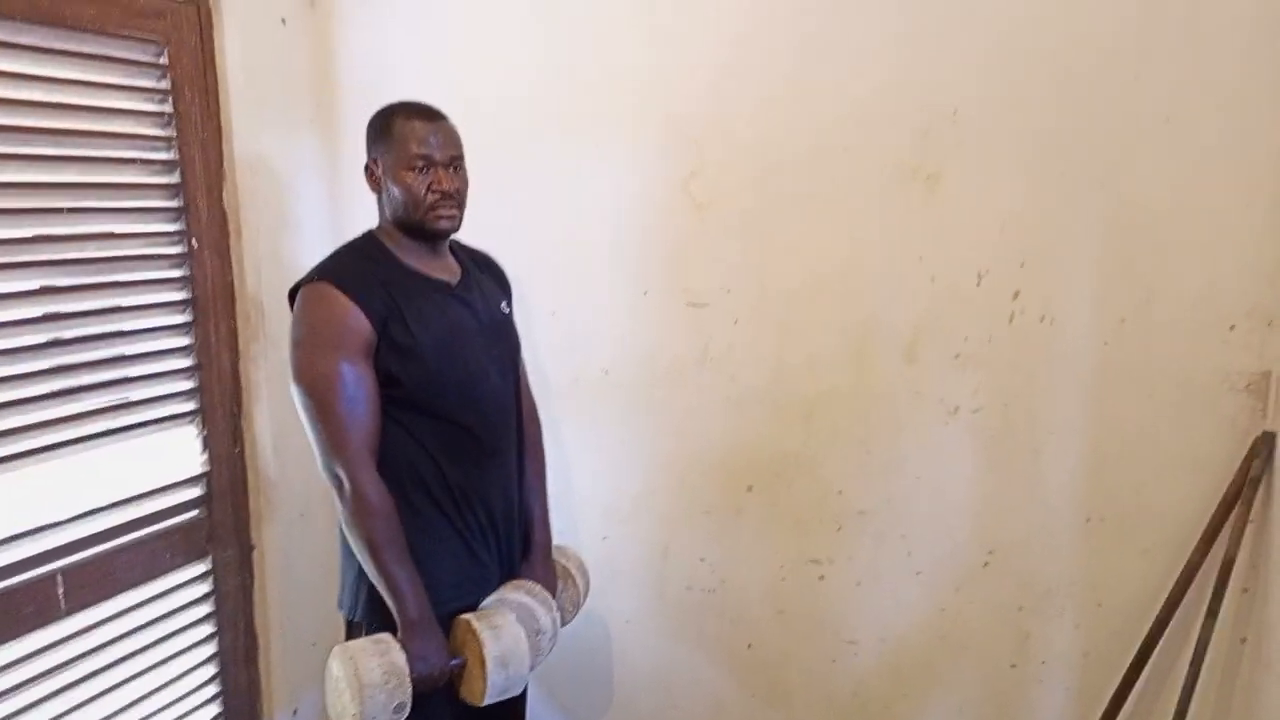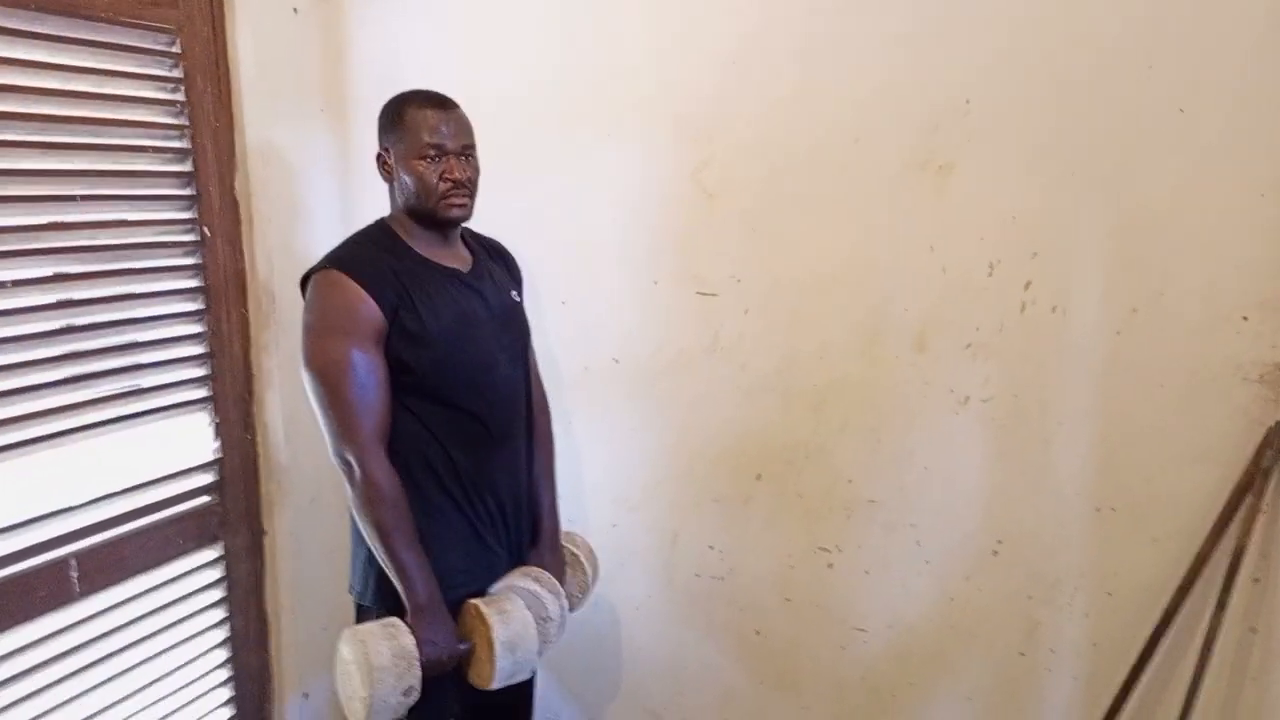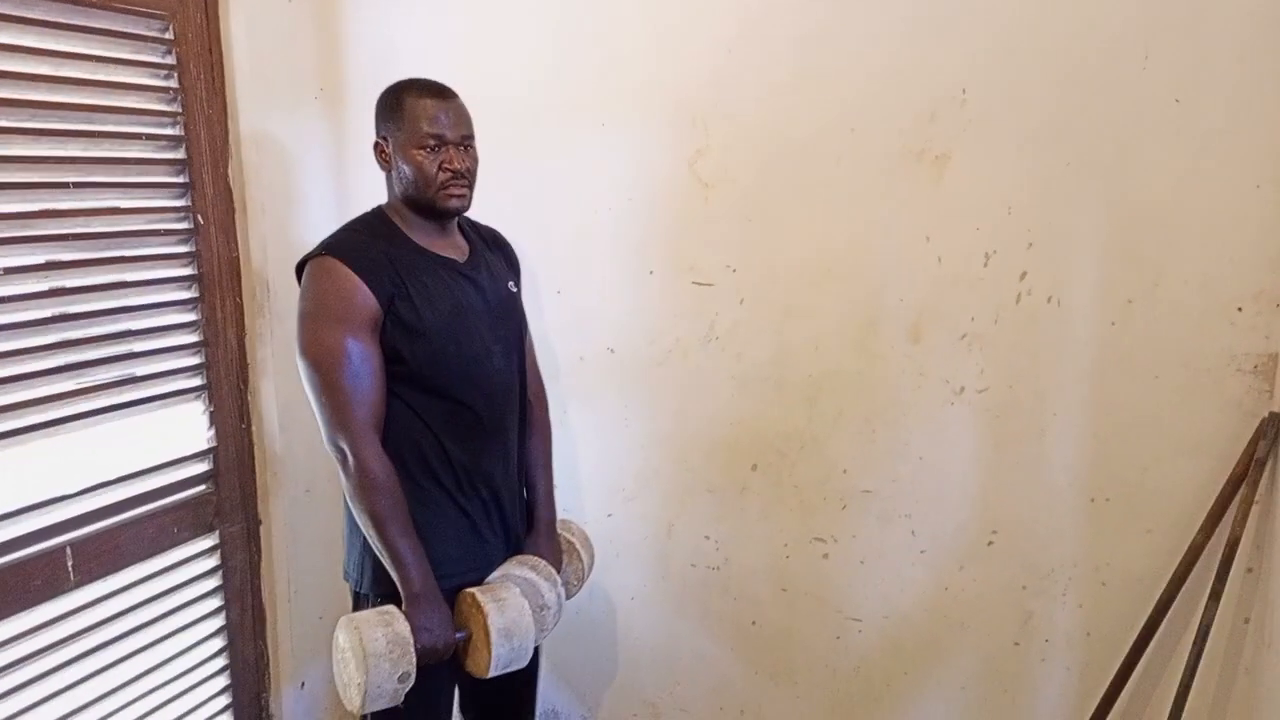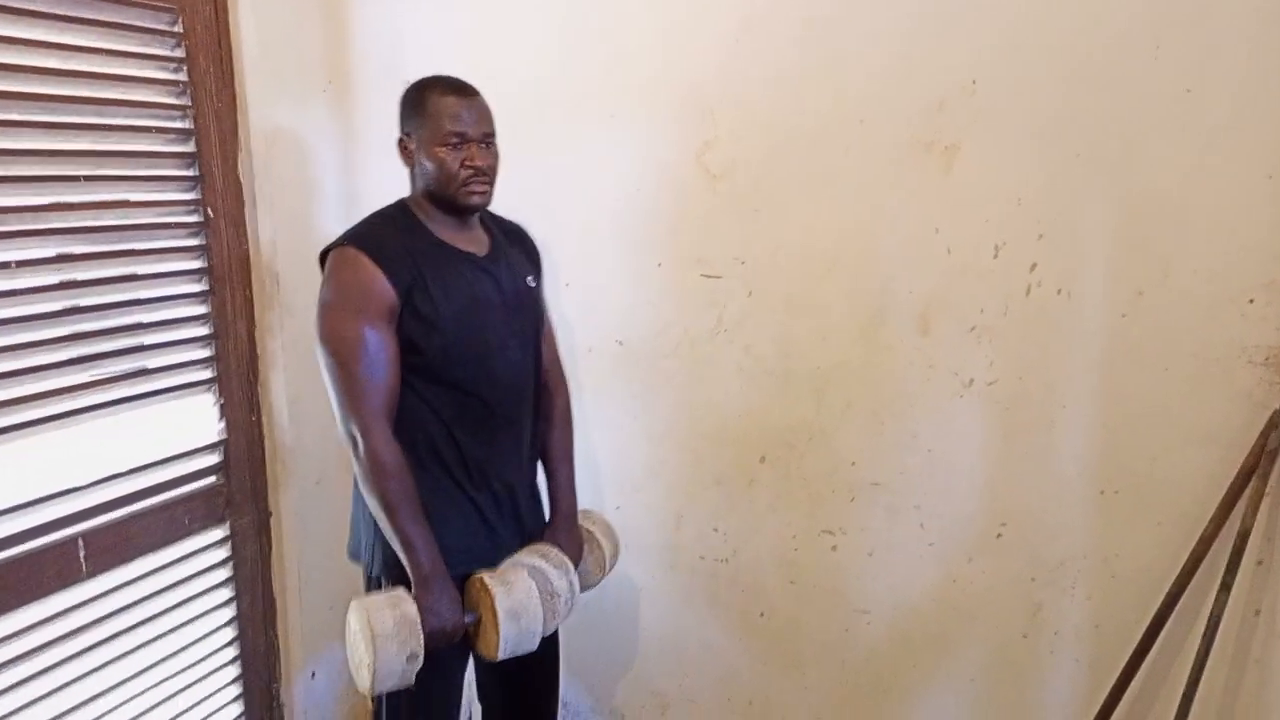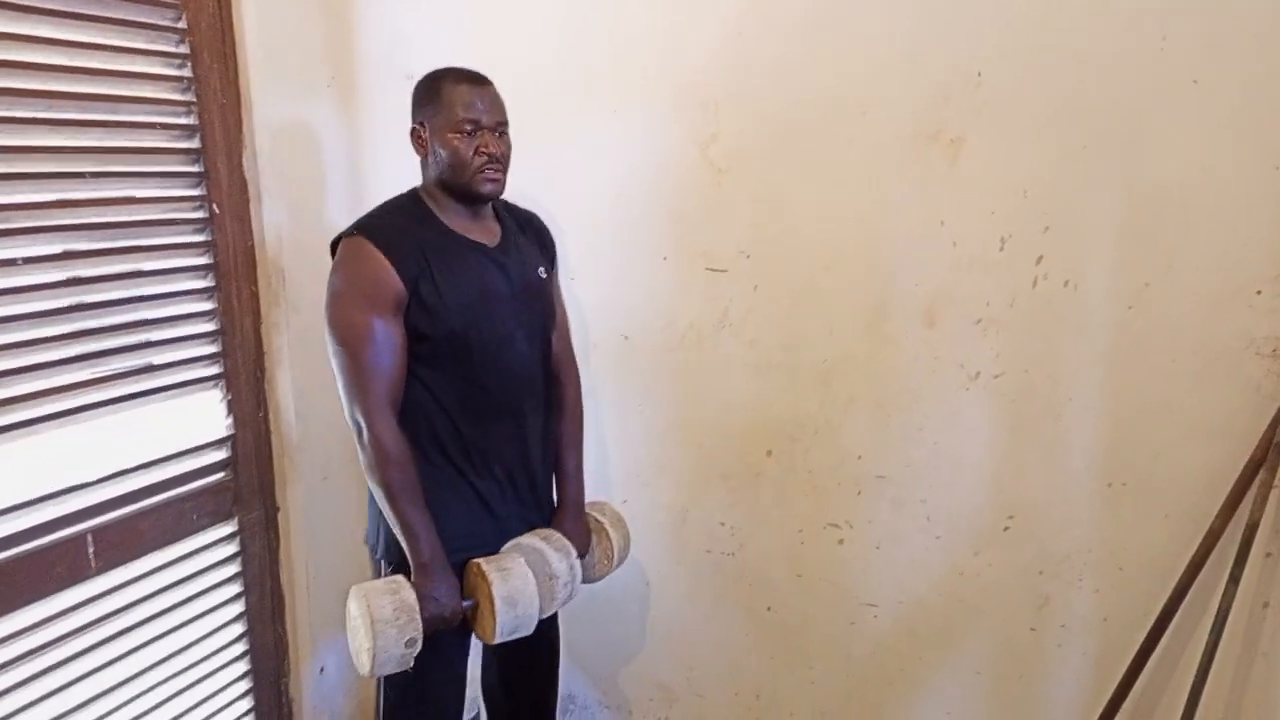
dt=0.2s
person 1, frame 1
left shoulder: (487, 275)
right shoulder: (338, 298)
right elbow: (352, 473)
left wrist: (540, 550)
right wrist: (413, 618)
left hip: (501, 577)
right hip: (408, 593)
person 1, frame 2
left shoulder: (498, 263)
right shoulder: (349, 285)
right elbow: (363, 459)
left wrist: (548, 537)
right wrist: (421, 603)
left hip: (509, 562)
right hip: (418, 578)
person 1, frame 3
left shoulder: (496, 252)
right shoulder: (345, 273)
right elbow: (357, 448)
left wrist: (545, 525)
right wrist: (417, 590)
left hip: (505, 546)
right hip: (413, 561)
person 1, frame 4
left shoulder: (516, 246)
right shoulder: (366, 263)
right elbow: (370, 435)
left wrist: (565, 516)
right wrist: (428, 574)
left hip: (516, 532)
right hip: (422, 546)
person 1, frame 5
left shoulder: (531, 235)
right shoulder: (376, 253)
left elbow: (561, 374)
right elbow: (374, 422)
left wrist: (571, 504)
right wrist: (428, 560)
left hip: (526, 519)
right hip: (430, 531)
